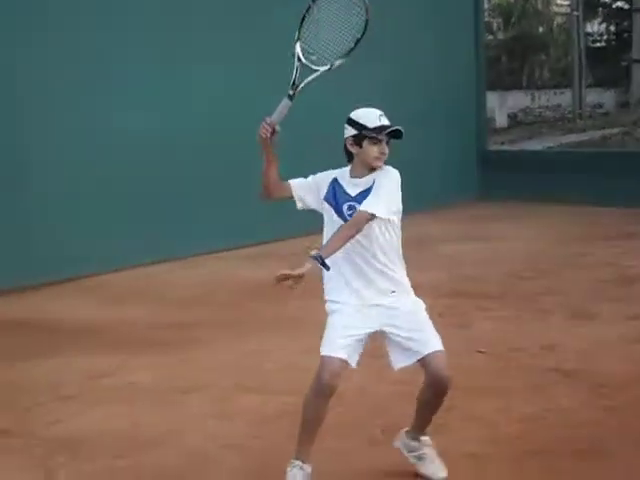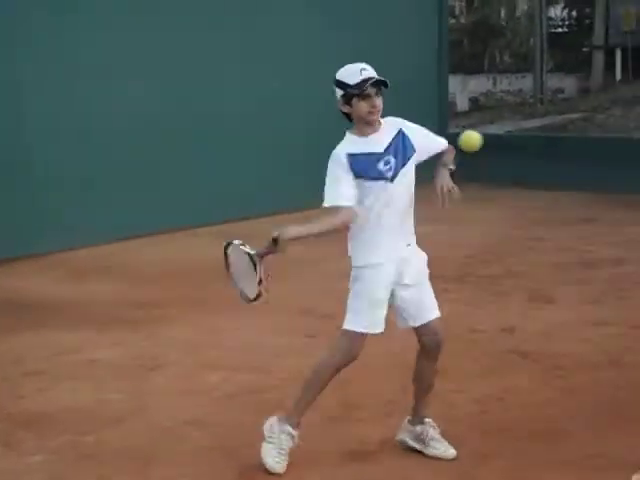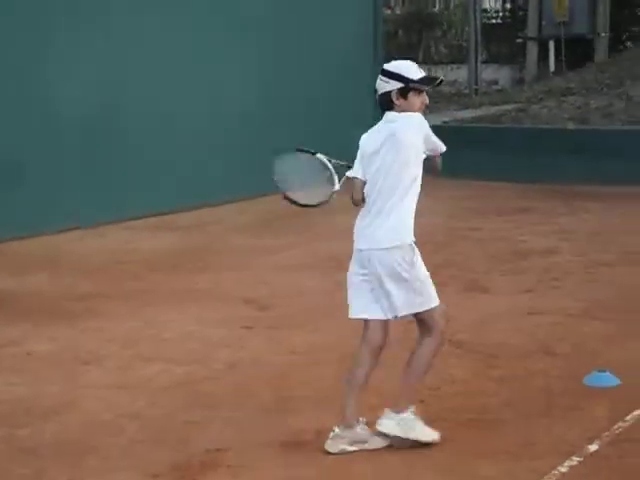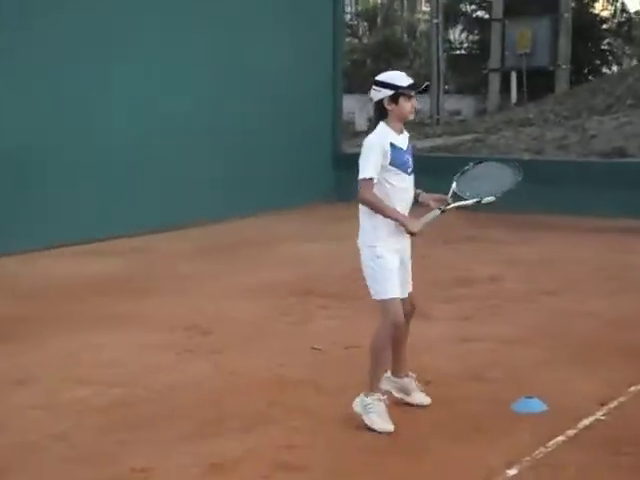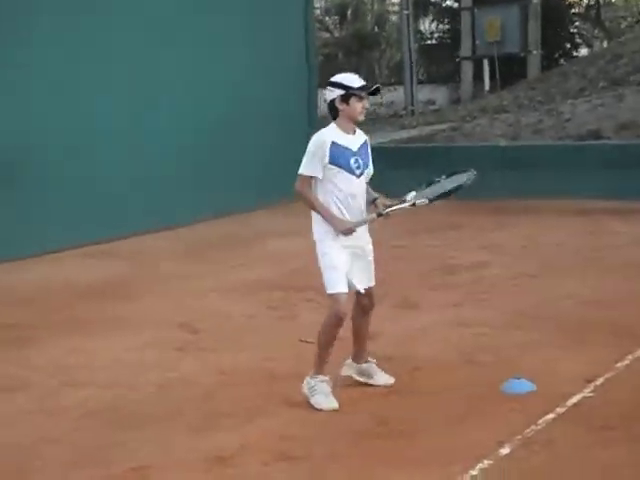
dt=0.7s
person 1, frame 1
left shoulder: (388, 179)
right shoulder: (328, 183)
left elbow: (354, 225)
right elbow: (272, 192)
left wrist: (313, 262)
right wrist: (269, 151)
left hip: (396, 297)
right hip: (348, 301)
left knee: (439, 376)
right knee: (326, 381)
left ankle: (415, 439)
person 1, frame 2
left shoulder: (402, 130)
right shoulder: (344, 156)
left elbow: (445, 150)
right elbow: (341, 218)
left wrist: (443, 176)
right wrist: (295, 232)
left hip: (405, 255)
right hip: (374, 260)
left knee: (432, 342)
right knee: (346, 351)
left ankle: (418, 425)
right ankle: (285, 427)
person 1, frame 3
left shoulder: (369, 137)
right shoulder: (413, 124)
left elbow: (356, 195)
right elbow: (436, 159)
left hip: (365, 245)
right hip: (393, 245)
left knee: (373, 340)
right knee: (433, 329)
left ankle: (347, 428)
right ankle: (399, 414)
person 1, frame 4
left shoulder: (402, 139)
right shoulder: (376, 141)
right elbow: (365, 193)
left wrist: (422, 197)
right wrist: (403, 220)
left hip: (398, 240)
right hip: (378, 242)
left knee: (406, 311)
right knee: (393, 317)
left ankle: (398, 377)
right ankle: (371, 395)
person 1, frame 5
left shoulder: (363, 140)
right shoulder: (323, 140)
right elbow: (302, 187)
left wrist: (376, 199)
right wrist: (334, 219)
left hip: (359, 234)
right hip: (332, 236)
left knee: (366, 302)
right knee: (340, 310)
left ankle: (359, 362)
right ankle: (316, 378)
